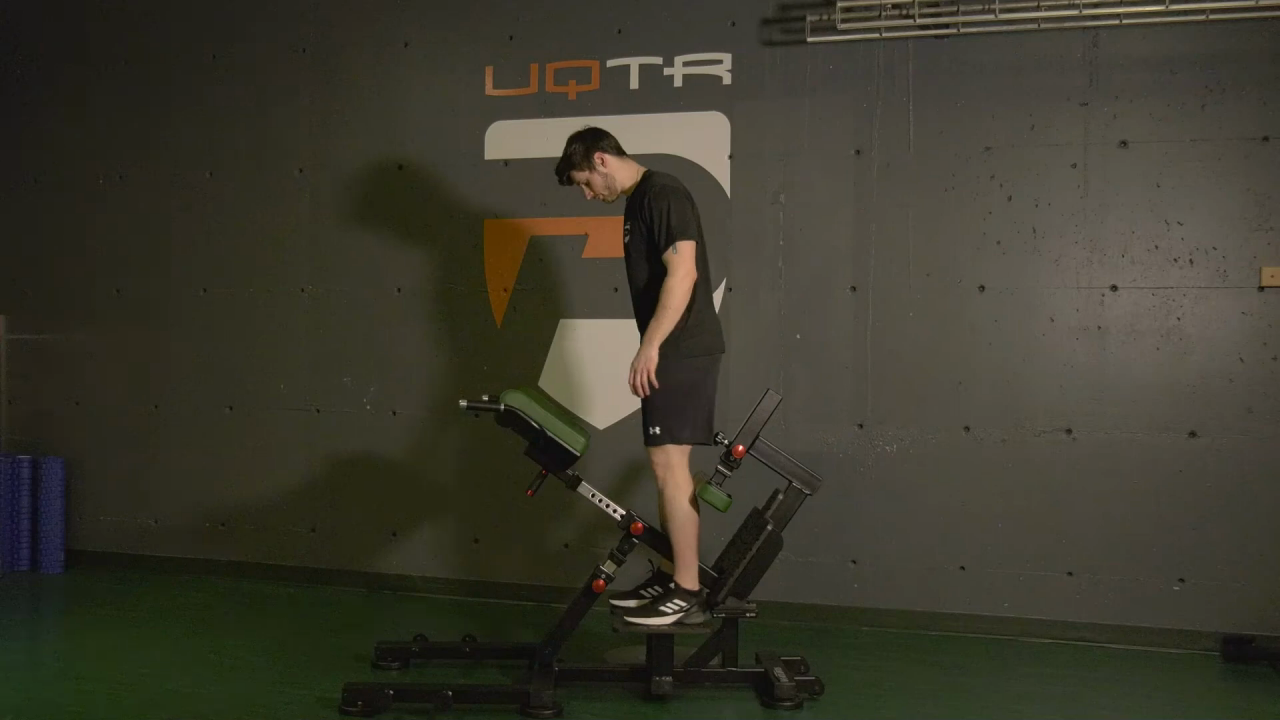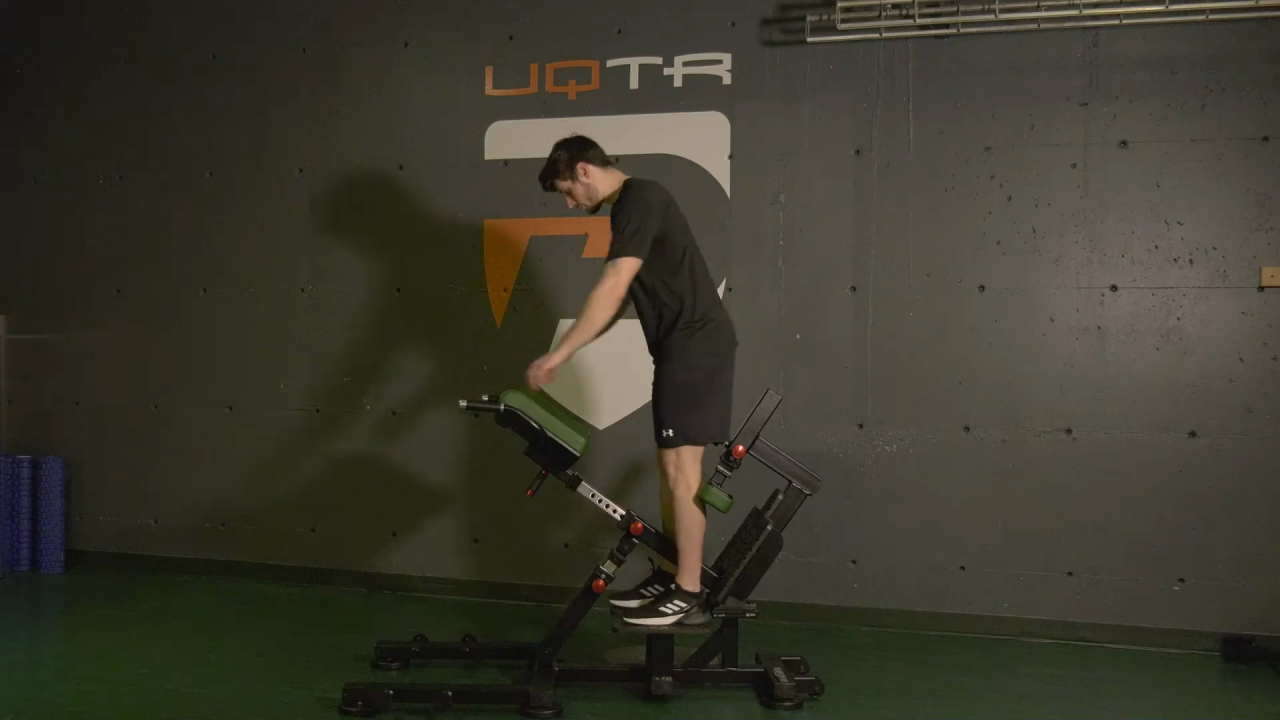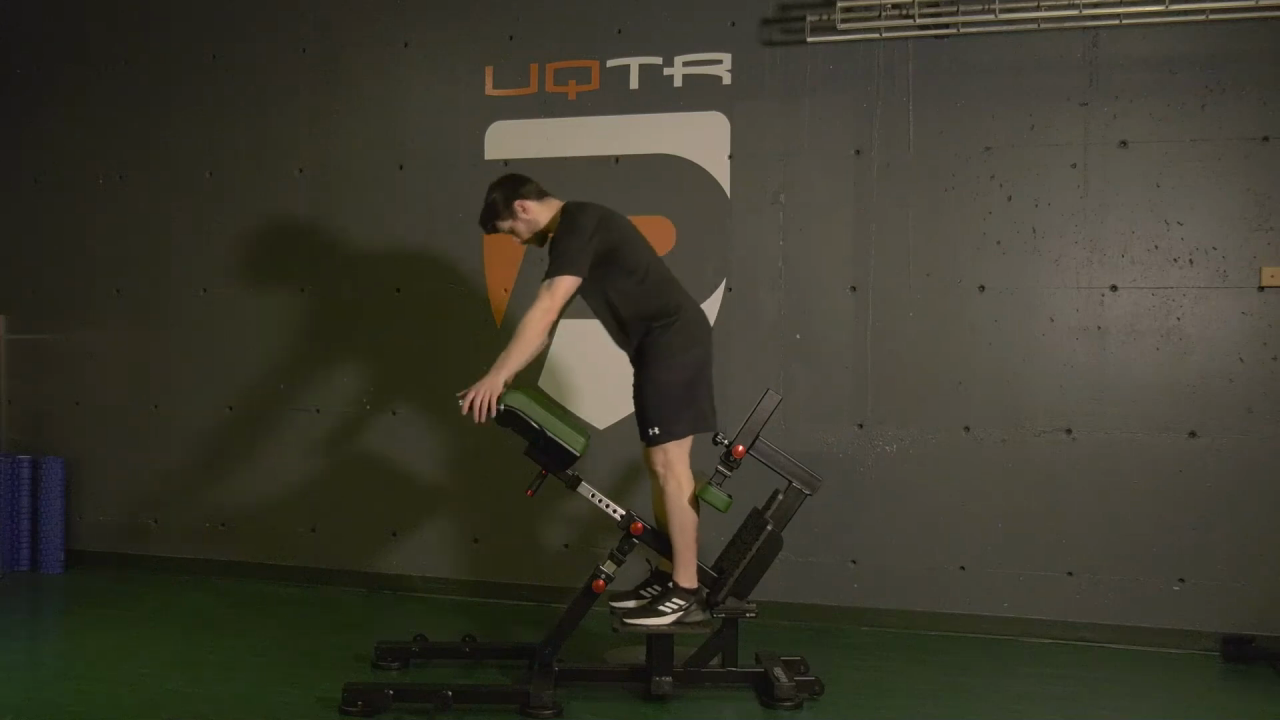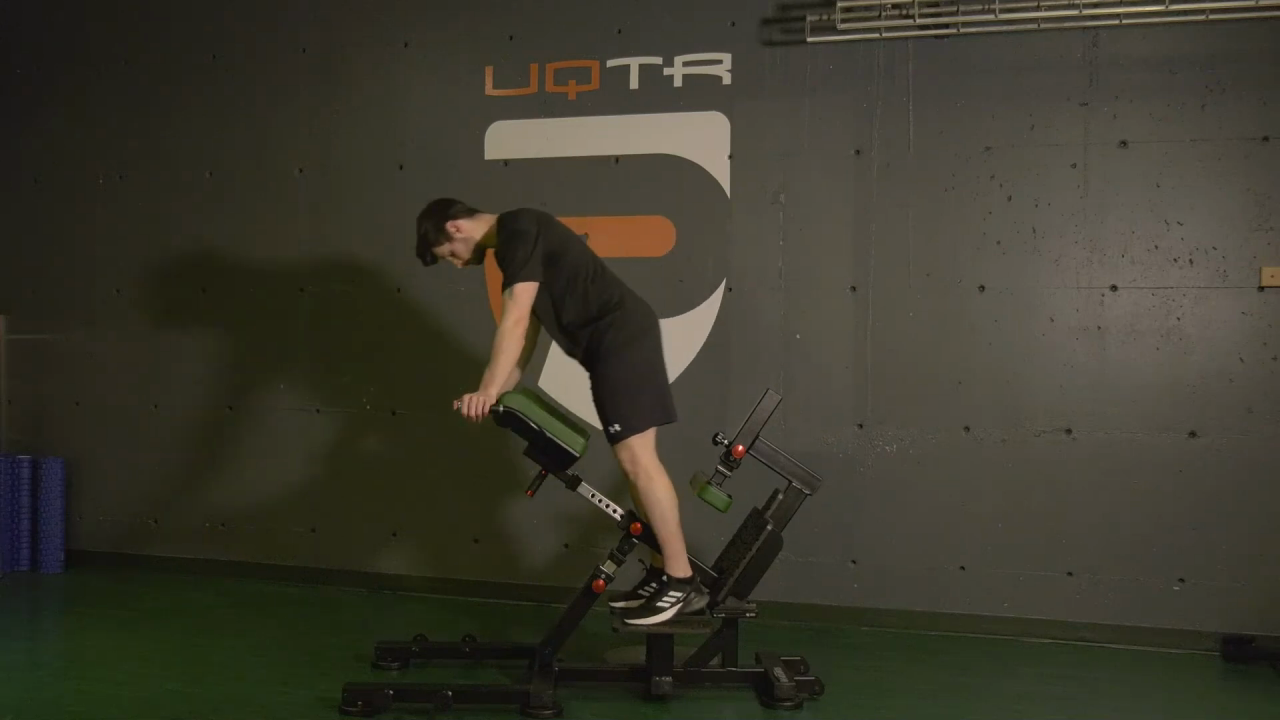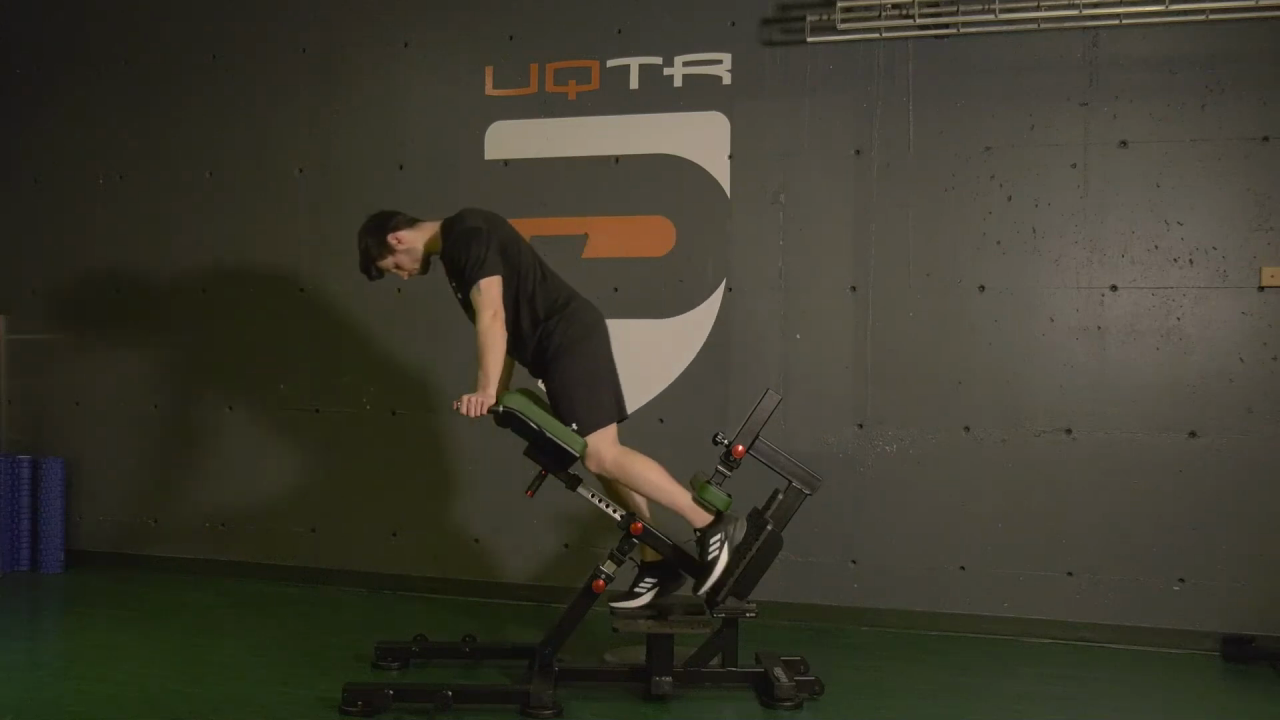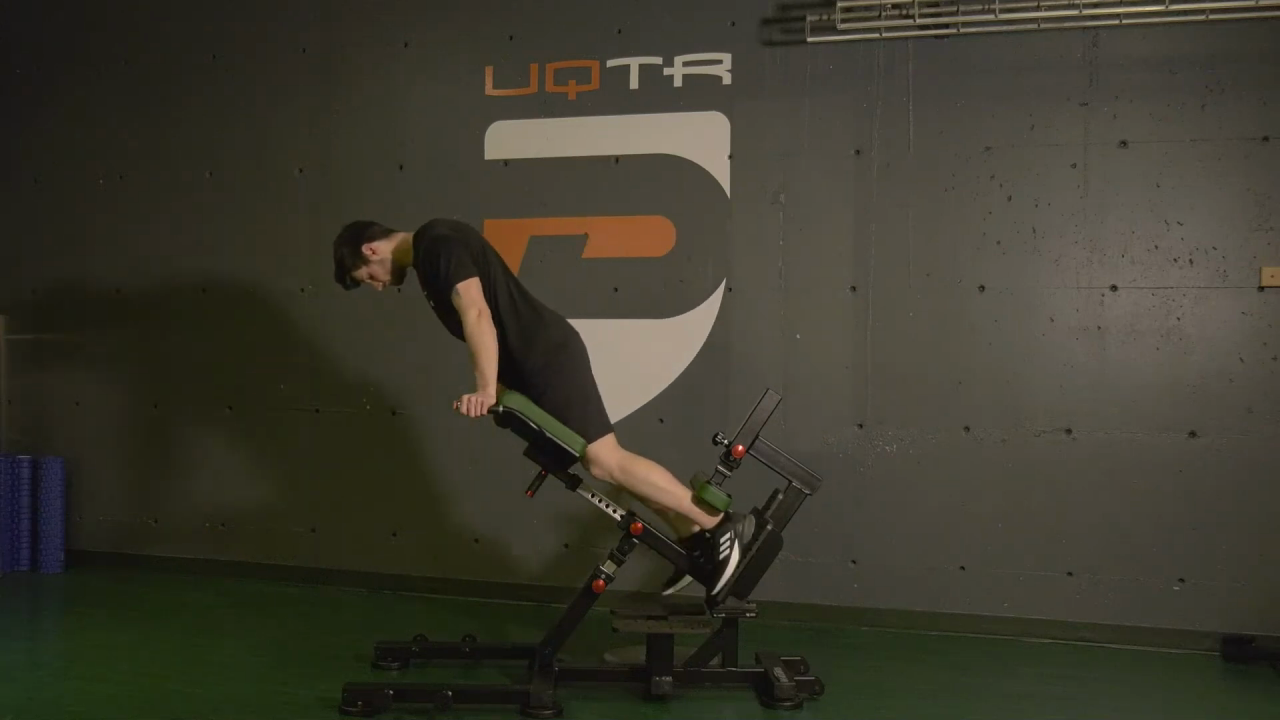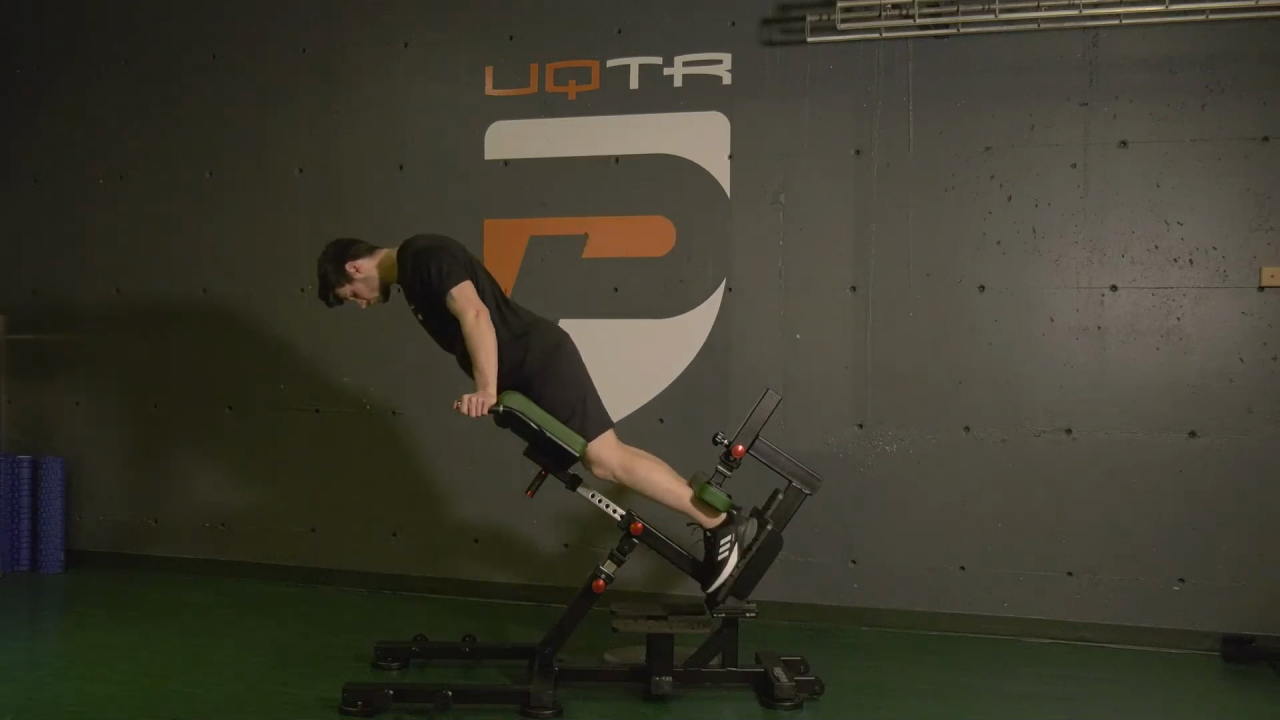
dt=0.4s
person 1, frame 1
left shoulder: (662, 193)
right shoulder: (639, 201)
left elbow: (682, 273)
left wrist: (648, 348)
right wrist: (652, 349)
left hip: (684, 349)
right hip: (671, 350)
left knee: (668, 463)
right knee: (665, 463)
left ankle: (688, 594)
right ankle: (669, 576)
person 1, frame 2
left shoulder: (639, 202)
right shoulder: (631, 203)
left elbow: (612, 288)
right elbow: (618, 297)
left wrist: (559, 354)
right wrist: (566, 350)
left hip: (696, 344)
right hip: (681, 345)
left knee: (680, 466)
right knee: (673, 464)
left ankle: (688, 594)
right ankle: (669, 576)
person 1, frame 3
left shoulder: (578, 226)
right shoulder: (573, 229)
left elbow: (543, 312)
right elbow: (547, 322)
left wrist: (494, 378)
right wrist: (503, 378)
left hip: (674, 341)
right hip: (661, 344)
left knee: (668, 462)
right knee: (660, 462)
left ankle: (687, 592)
right ankle: (668, 576)
person 1, frame 4
left shoulder: (518, 230)
right shoulder: (514, 241)
left elbow: (515, 319)
right elbow: (527, 325)
left wrist: (488, 389)
right wrist: (501, 391)
left hip: (623, 336)
right hip: (615, 341)
left knee: (637, 457)
right knee: (635, 458)
left ankle: (680, 580)
right ankle: (663, 573)
person 1, frame 5
left shoulder: (467, 232)
right shoulder: (454, 249)
left elbow: (492, 314)
right elbow: (505, 320)
left wrist: (486, 390)
right wrist: (499, 391)
left hip: (570, 339)
right hip: (561, 345)
left knee: (601, 455)
right knee: (604, 458)
left ankle: (712, 525)
right ankle: (657, 566)
person 1, frame 6
left shoulder: (437, 242)
right shoulder: (429, 255)
left elbow: (476, 314)
left wrist: (485, 389)
right wrist: (494, 390)
left hip: (546, 356)
right hip: (537, 360)
left knee: (604, 462)
right knee: (604, 458)
left ankle: (720, 524)
right ankle: (692, 536)
person 1, frame 7
left shoulder: (423, 256)
right shoulder: (412, 273)
left elbow: (475, 313)
left wrist: (486, 390)
right wrist: (491, 389)
left hip: (539, 359)
right hip: (529, 367)
left knee: (606, 458)
right knee: (606, 456)
left ankle: (723, 523)
right ankle: (714, 516)
